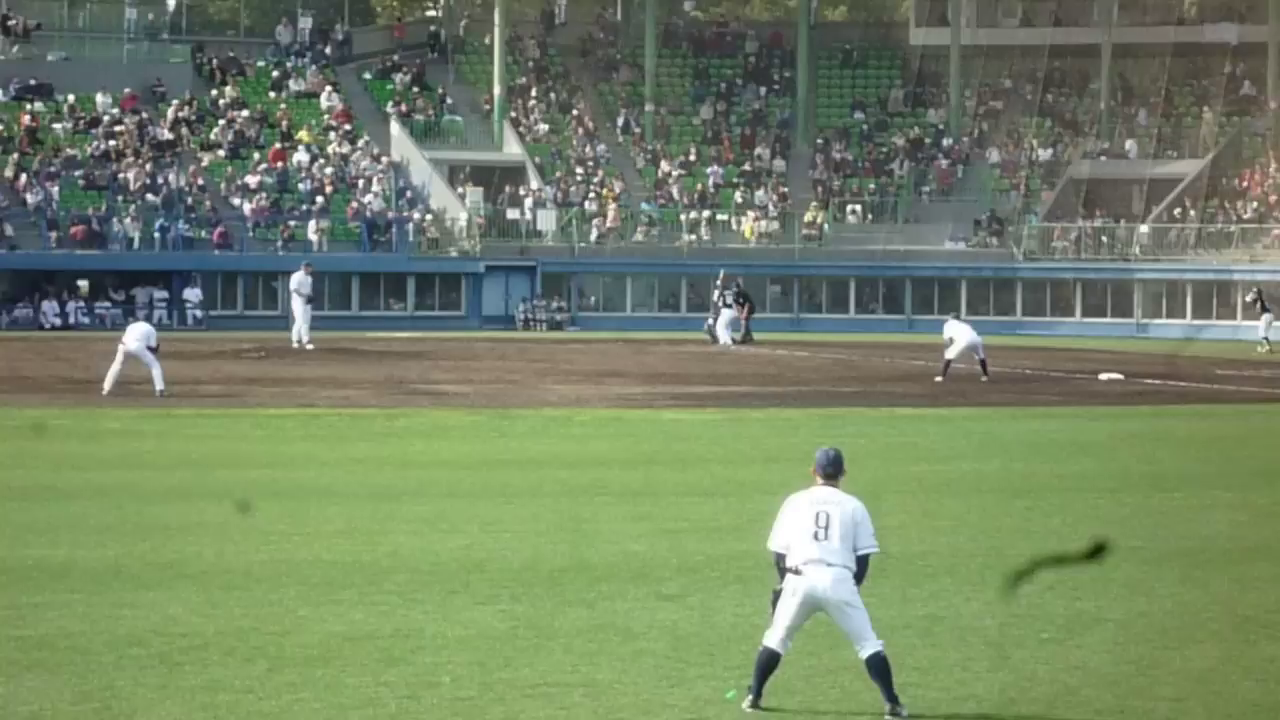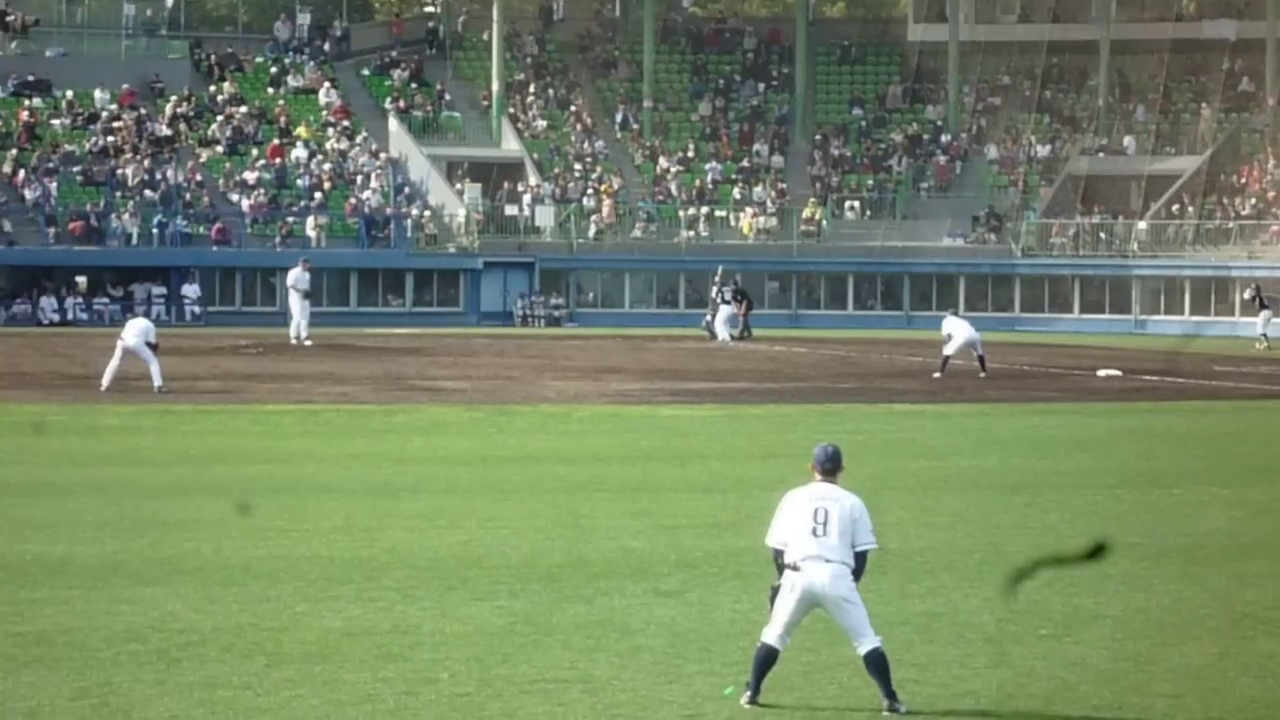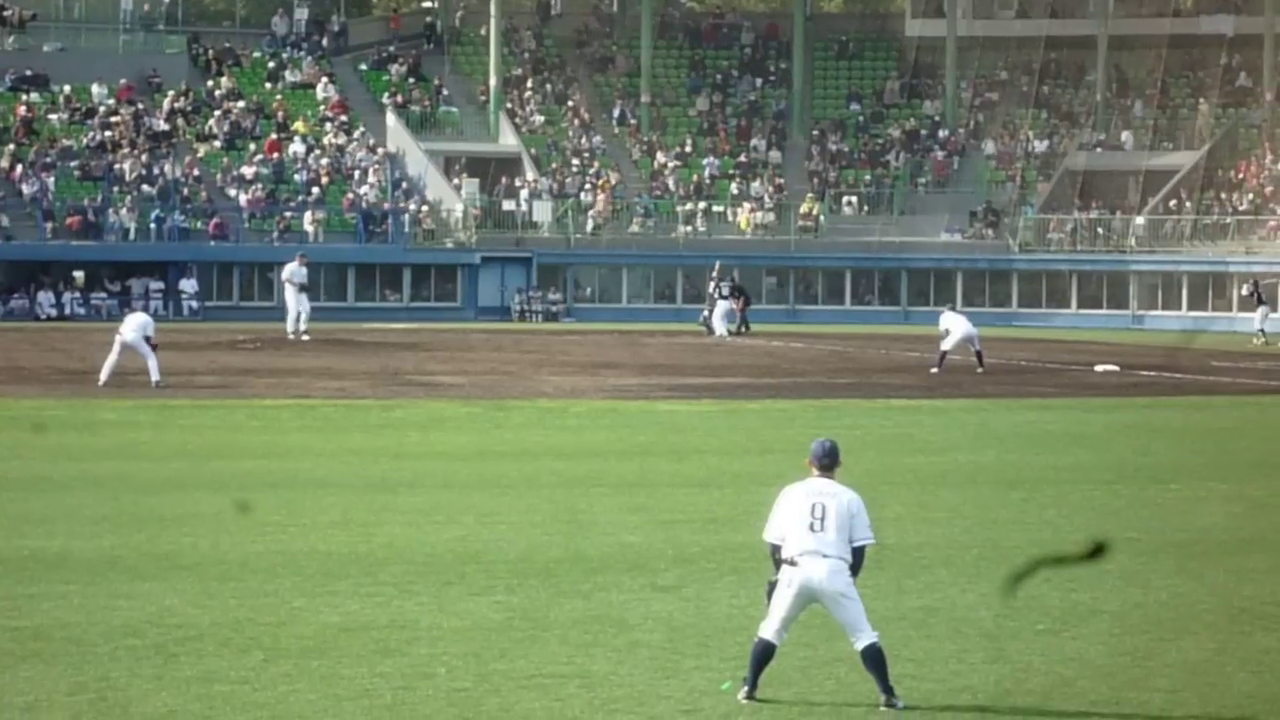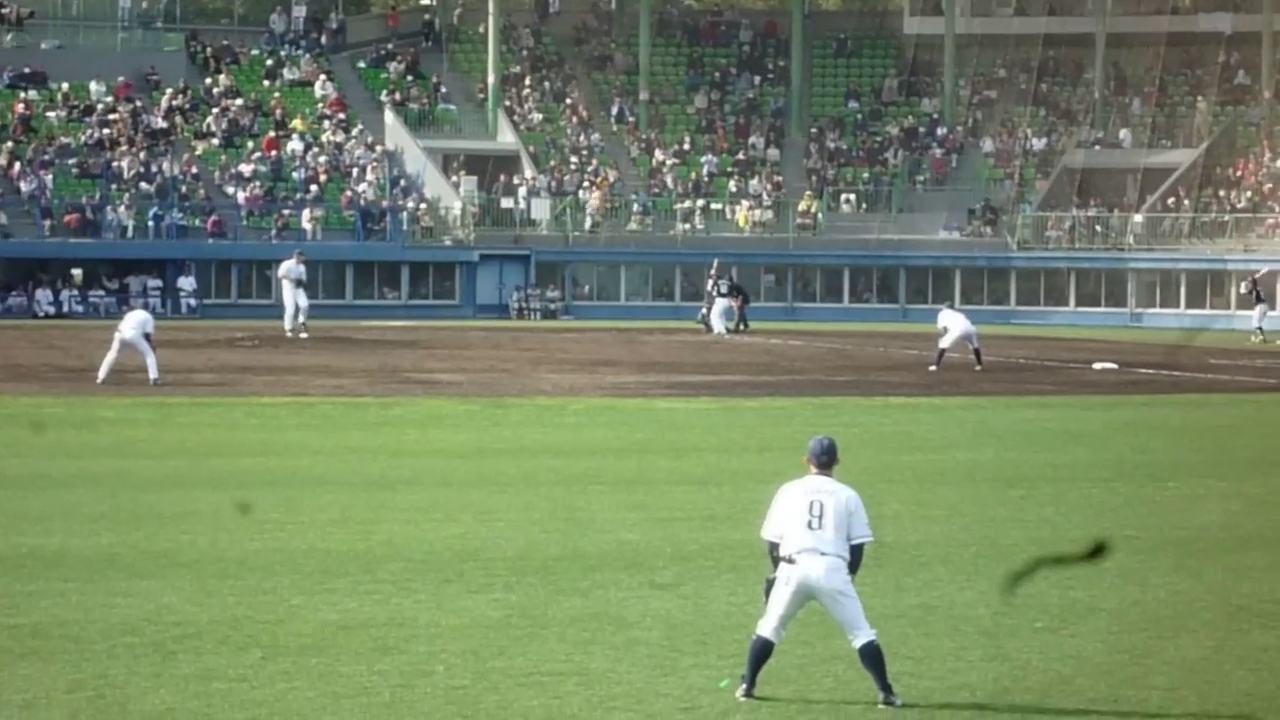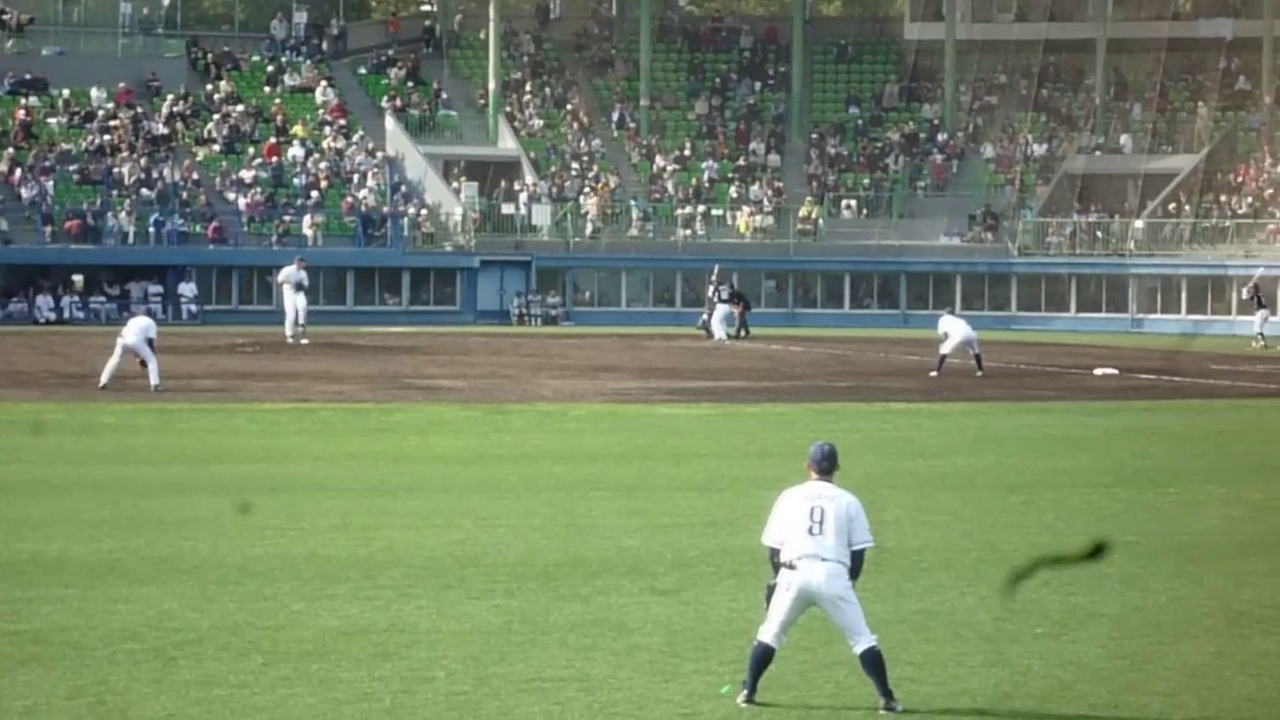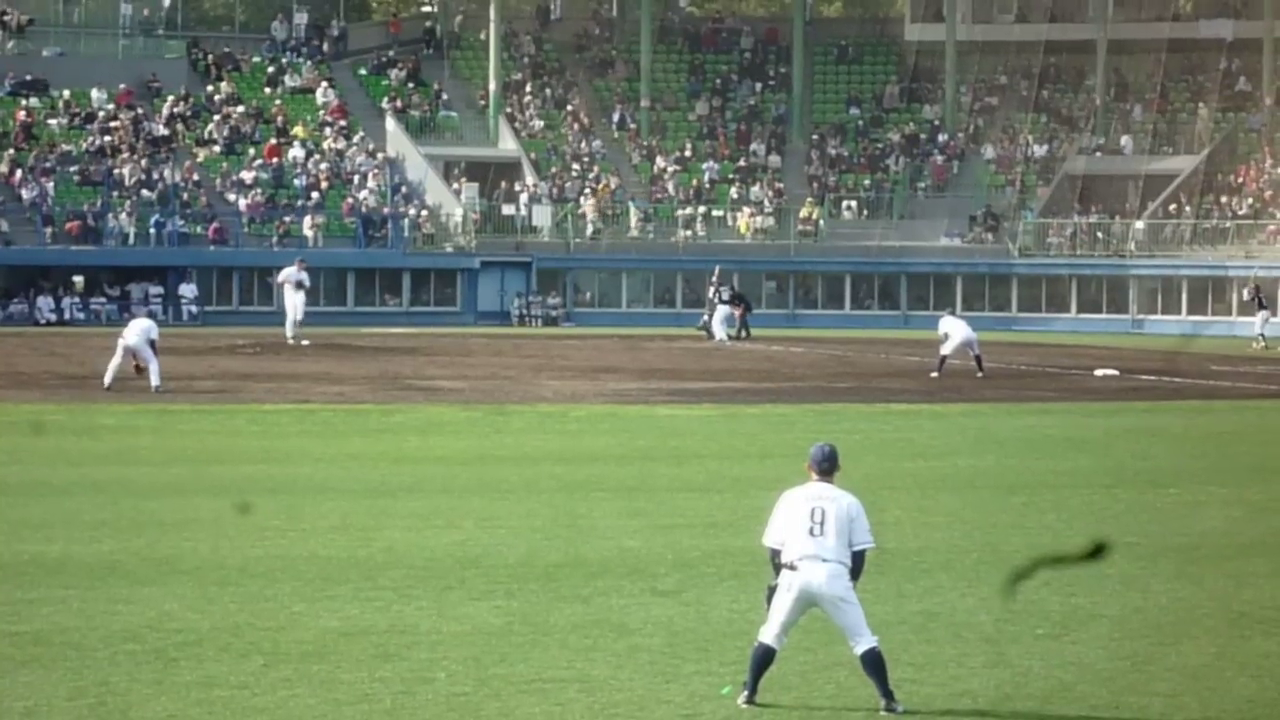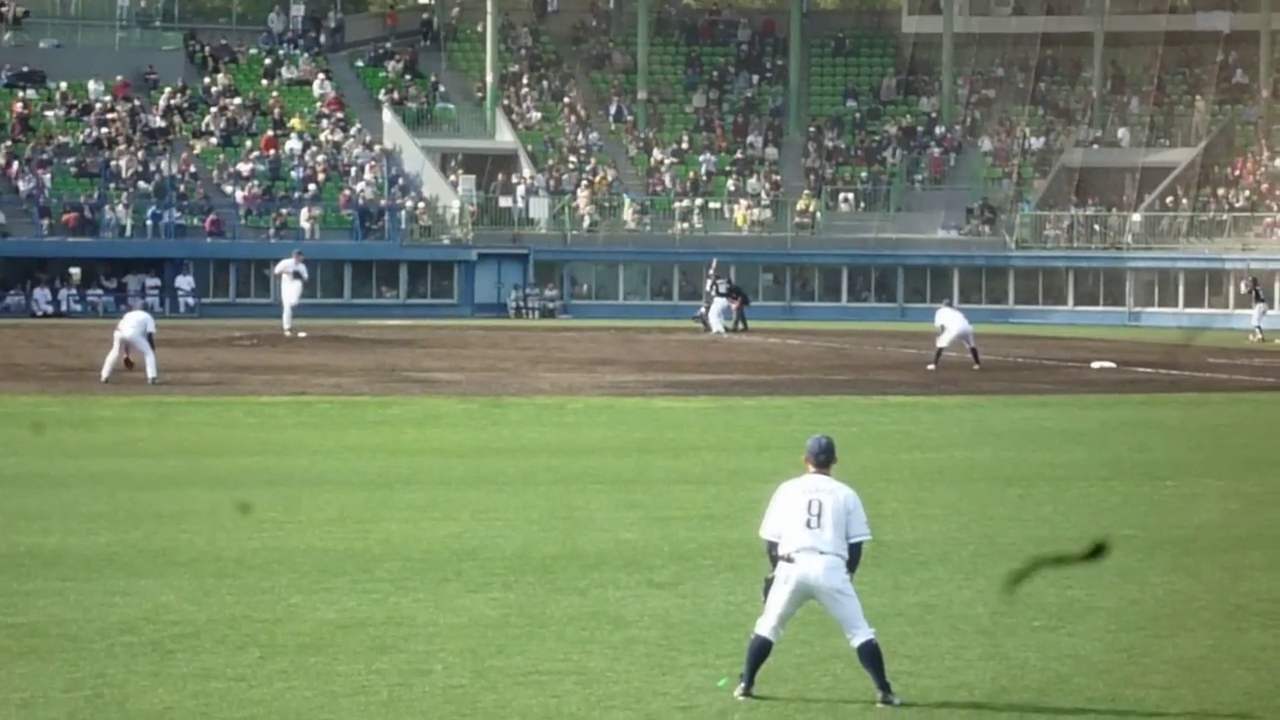
dt=0.1s
person 1, frame 1
left shoulder: (795, 501)
right shoulder: (854, 506)
left elbow: (779, 550)
right elbow: (863, 555)
left wrist: (785, 582)
right wrist: (854, 586)
left hip: (800, 579)
right hip: (839, 581)
left knee: (776, 639)
right knee: (868, 644)
left ankle: (754, 697)
person 1, frame 2
left shoulder: (793, 497)
right shoulder: (852, 502)
left elbow: (777, 547)
right elbow: (861, 552)
left wrist: (783, 579)
right wrist: (852, 582)
left hip: (799, 576)
right hip: (837, 577)
left knee: (774, 635)
right knee: (866, 640)
left ankle: (751, 693)
right ankle: (890, 700)
person 1, frame 3
left shoulder: (791, 492)
right shoulder: (849, 497)
left elbow: (774, 542)
right elbow: (859, 546)
left wrist: (780, 574)
right wrist: (850, 577)
left hip: (796, 571)
right hip: (834, 572)
left knee: (771, 631)
right knee: (863, 635)
left ankle: (748, 688)
right ankle: (887, 695)
person 1, frame 4
left shoulder: (789, 490)
right shoulder: (847, 495)
left elbow: (772, 540)
right elbow: (858, 545)
left wrist: (778, 571)
right wrist: (849, 575)
left hip: (794, 568)
right hip: (832, 570)
left knee: (769, 628)
right knee: (861, 633)
left ankle: (747, 685)
right ankle: (886, 692)
person 1, frame 5
left shoulder: (789, 496)
right shoulder: (848, 501)
left elbow: (773, 546)
right elbow: (858, 551)
left wrist: (779, 577)
right wrist: (850, 582)
left hip: (795, 574)
right hip: (833, 576)
left knee: (770, 634)
right knee: (862, 639)
left ankle: (748, 692)
right ankle: (886, 698)
person 1, frame 6
left shoulder: (790, 497)
right shoulder: (849, 502)
left elbow: (774, 547)
right elbow: (859, 551)
left wrist: (780, 578)
right wrist: (851, 582)
left hip: (795, 575)
right hip: (834, 577)
left knee: (771, 635)
right knee: (863, 640)
left ankle: (748, 693)
right ankle: (887, 699)
person 1, frame 7
left shoulder: (787, 489)
right shoulder: (846, 494)
left elbow: (771, 538)
right elbow: (856, 543)
left wrist: (776, 571)
right wrist: (847, 574)
left hip: (792, 567)
right hip: (830, 569)
left knee: (767, 627)
right knee: (860, 632)
left ankle: (745, 684)
right ankle: (884, 691)
